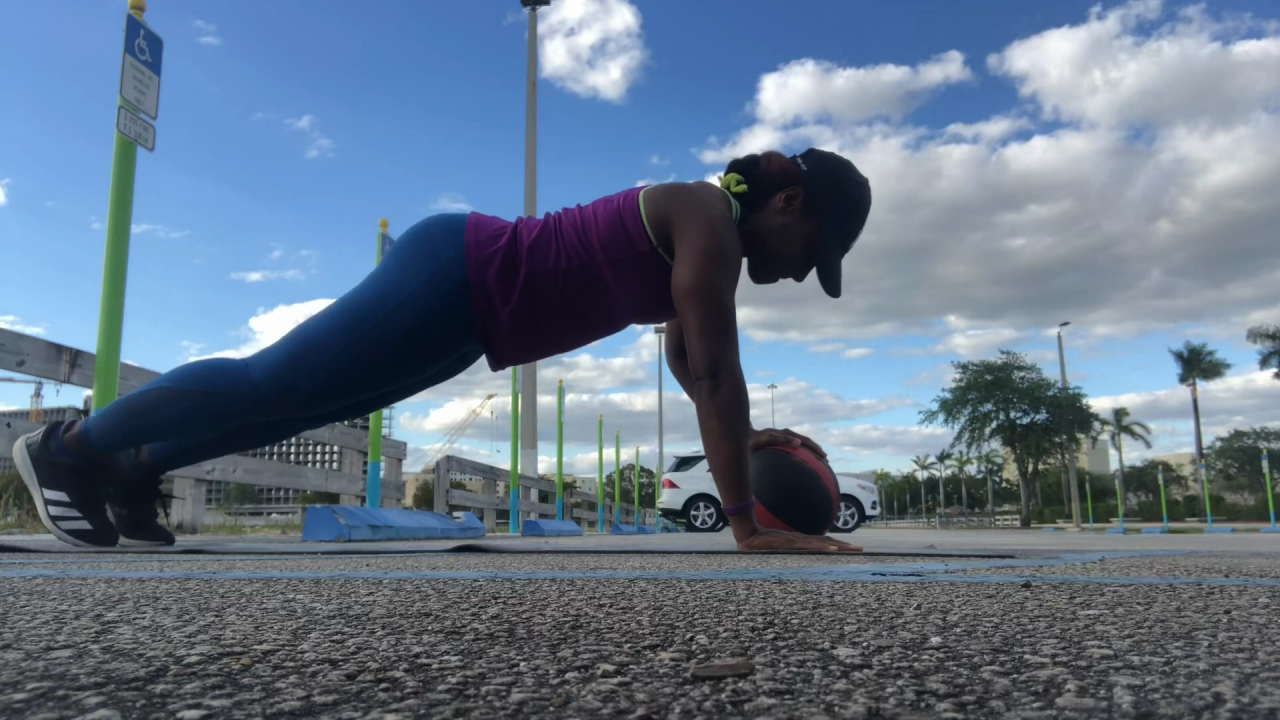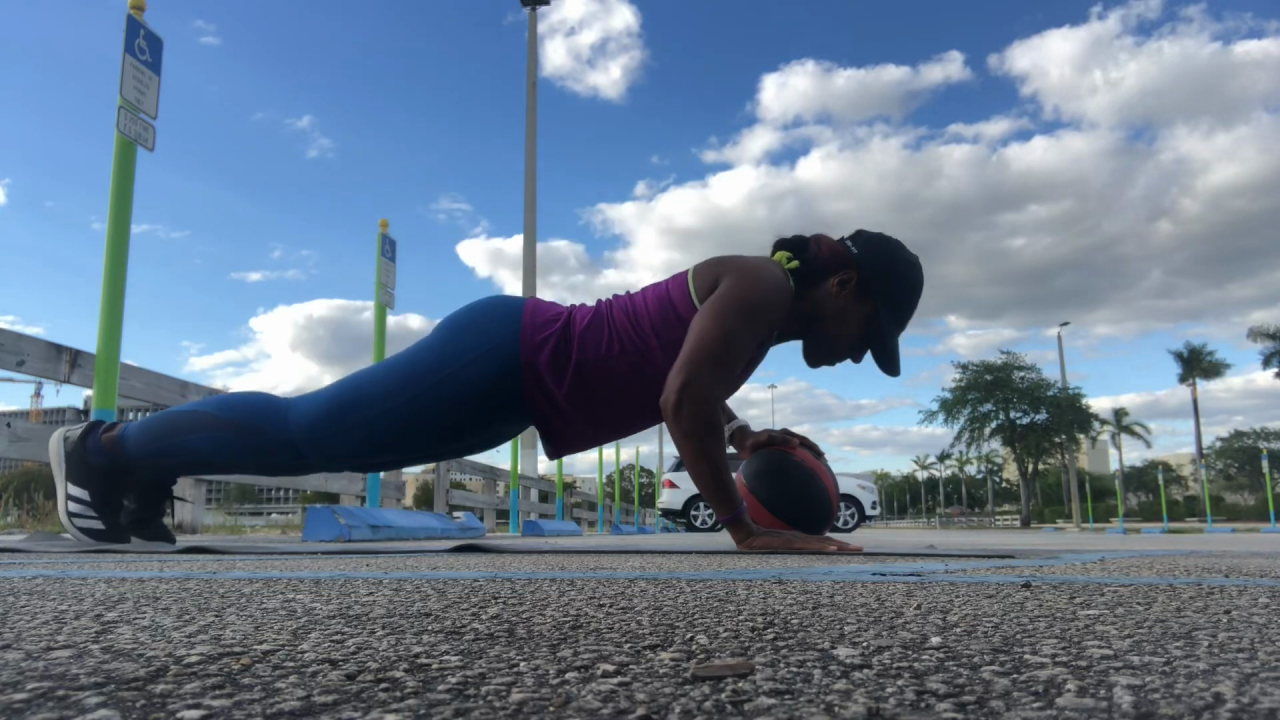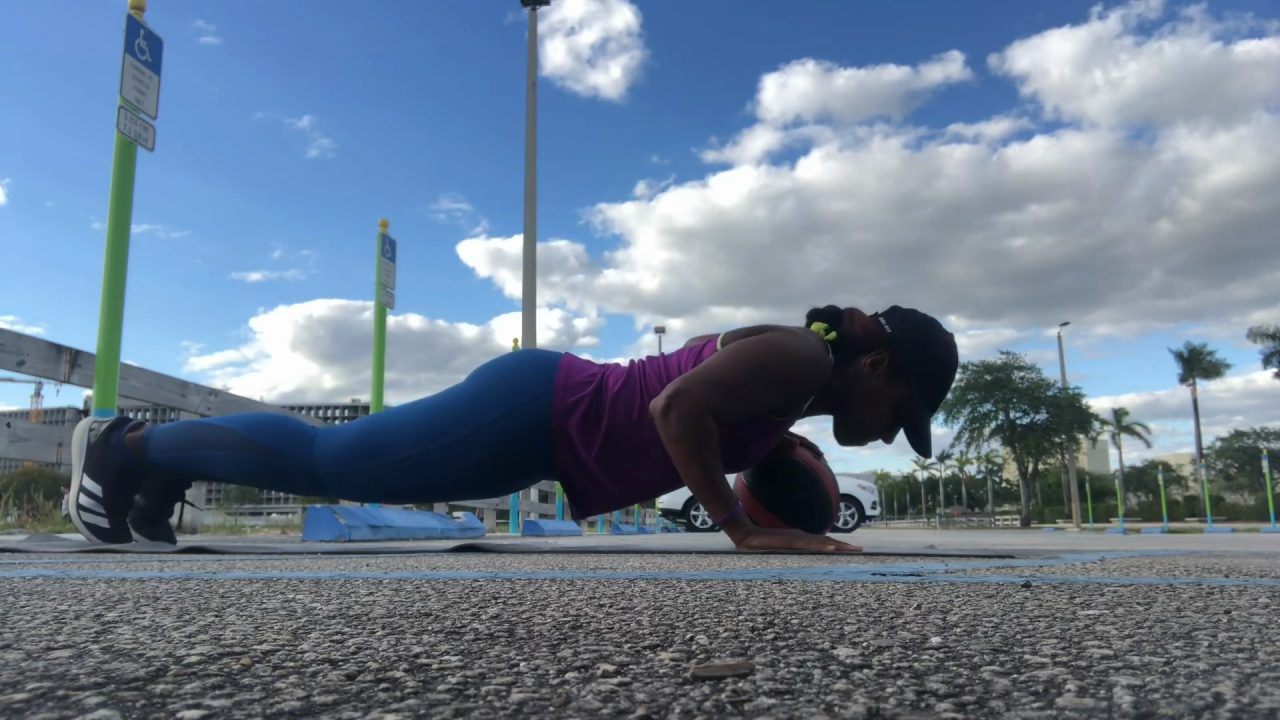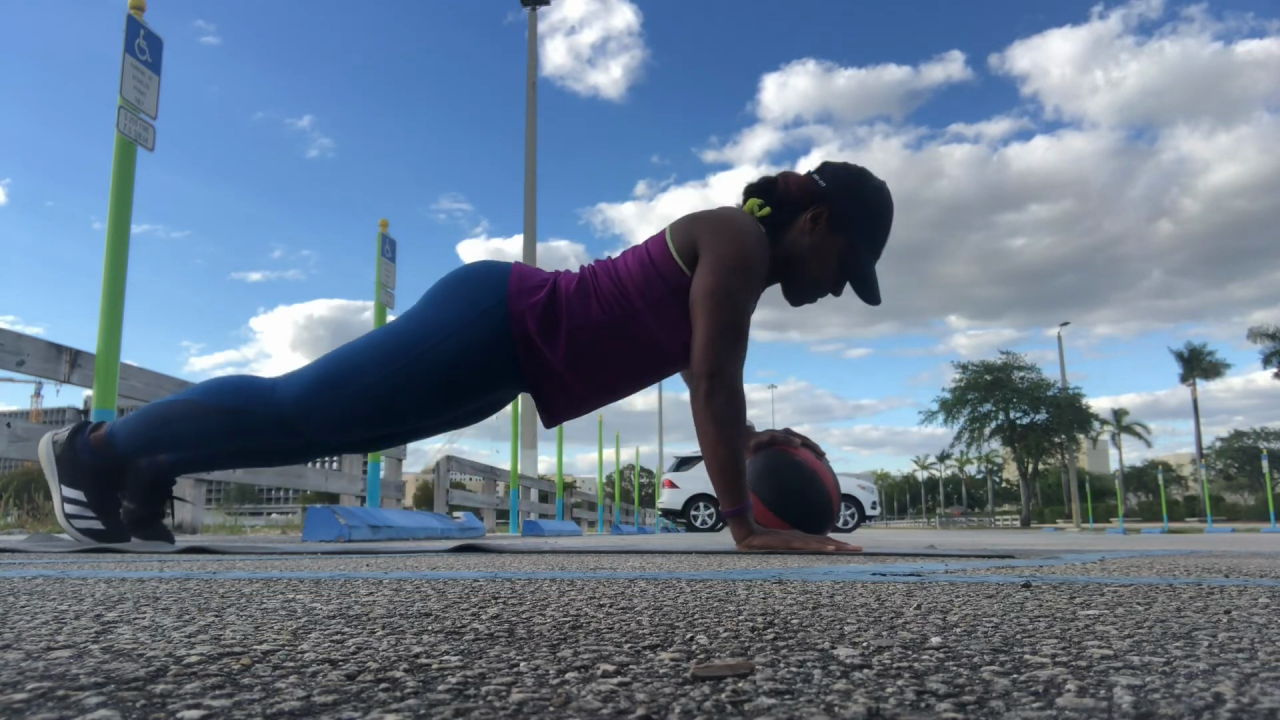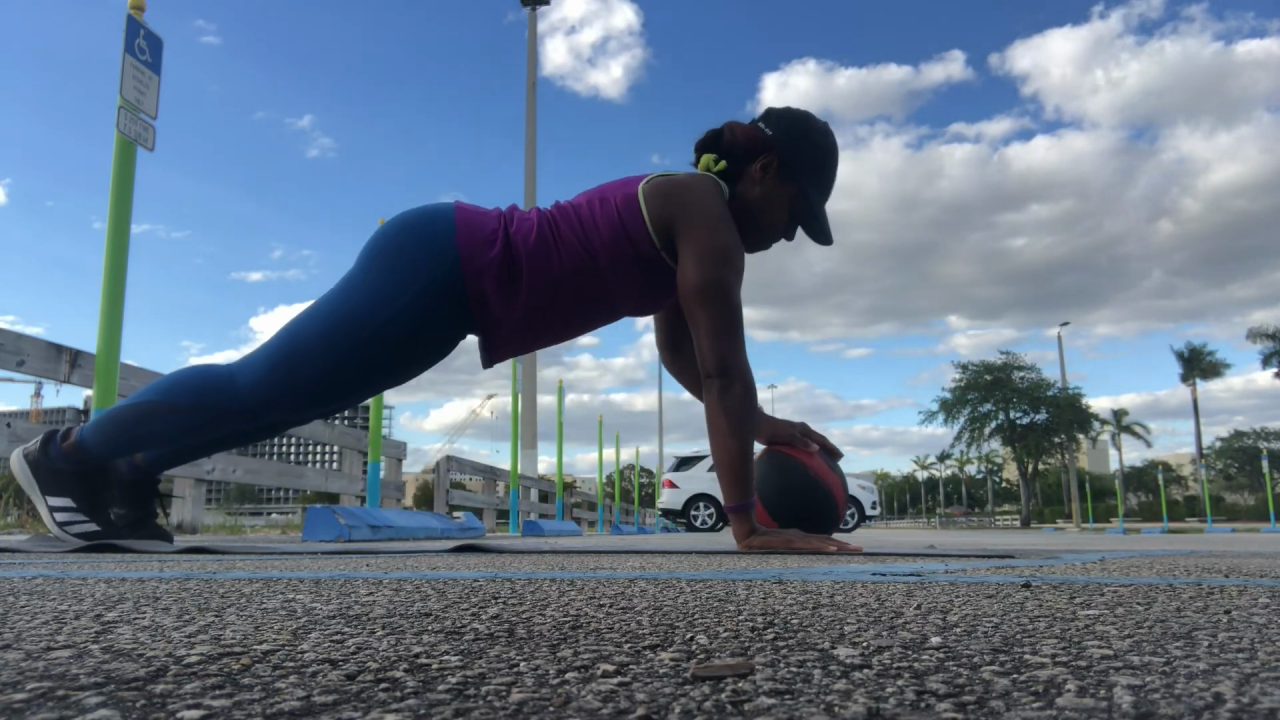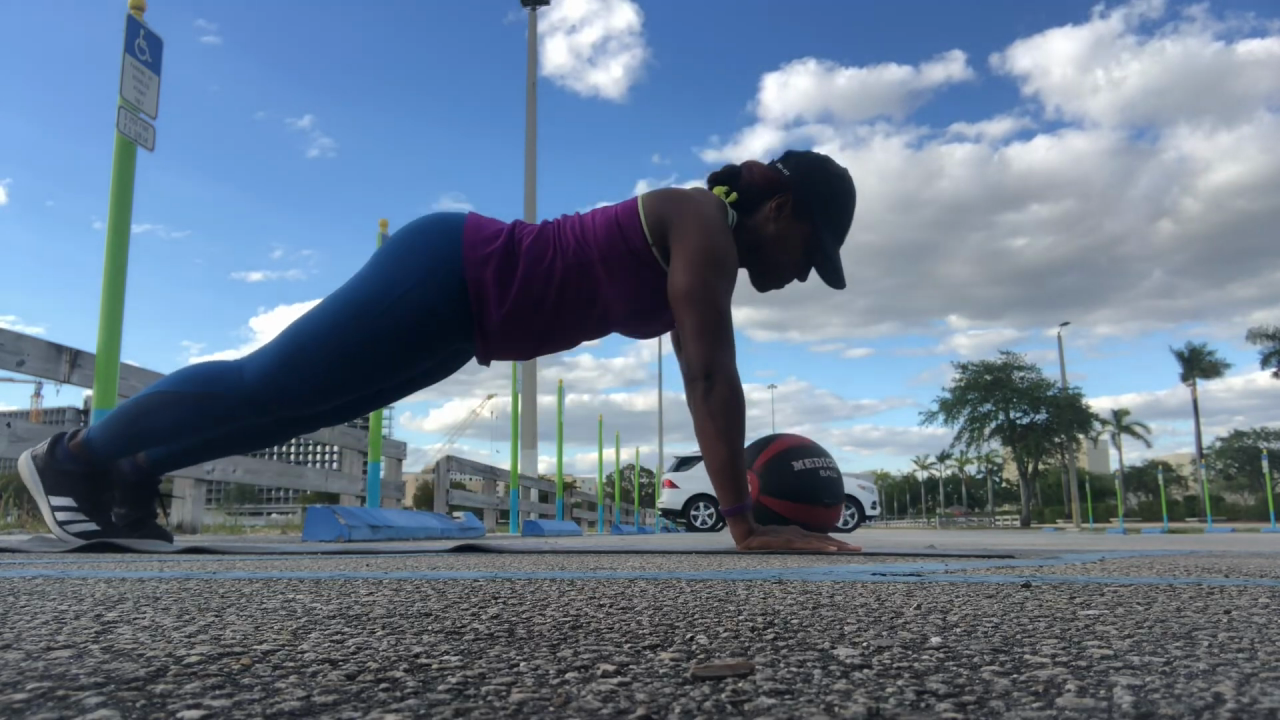
dt=0.5s
person 1, frame 1
left shoulder: (707, 236)
right shoulder: (712, 220)
left elbow: (685, 359)
right elbow: (715, 371)
left wrist: (742, 437)
right wrist: (747, 524)
left hip: (466, 307)
right hip: (454, 278)
left knee: (301, 402)
right knee: (269, 386)
left ankle: (137, 474)
right ankle: (68, 447)
person 1, frame 2
left shoulder: (759, 305)
right shoulder: (765, 286)
left elbow: (688, 384)
right elbow: (681, 401)
left wrist: (745, 436)
right wrist: (743, 529)
left hip: (519, 373)
right hip: (505, 364)
left knee: (317, 436)
right knee: (301, 432)
left ankle: (151, 472)
right ankle: (105, 447)
person 1, frame 3
left shoulder: (792, 374)
right shoulder: (800, 358)
right elbow: (673, 411)
left wrist: (759, 449)
right wrist: (741, 526)
left hip: (551, 415)
right hip: (533, 417)
left knee: (332, 457)
right knee: (320, 456)
left ankle: (161, 471)
right ankle: (124, 445)
person 1, frame 4
left shoulder: (743, 266)
right shoulder: (742, 239)
left elbow: (709, 379)
right elbow: (708, 380)
left wrist: (748, 441)
right wrist: (743, 523)
left hip: (506, 348)
right hip: (489, 325)
left knee: (305, 422)
right knee: (290, 408)
left ankle: (147, 474)
right ankle: (96, 447)
person 1, frame 5
left shoulder: (684, 217)
right shoulder: (708, 212)
left elbow: (681, 352)
right elbow: (726, 369)
left wrist: (760, 425)
right wrist: (747, 523)
left hip: (450, 274)
right hip: (436, 272)
left knee: (282, 396)
right knee: (259, 388)
left ankle: (128, 476)
right ankle: (66, 453)
person 1, frame 6
left shoulder: (701, 260)
right shoulder: (704, 222)
left elbow: (705, 391)
right elbow: (715, 378)
left wrist: (744, 495)
right wrist: (744, 522)
left hip: (459, 312)
right hip: (444, 275)
left knee: (299, 406)
right knee: (263, 385)
left ankle: (132, 471)
right ankle: (73, 454)
